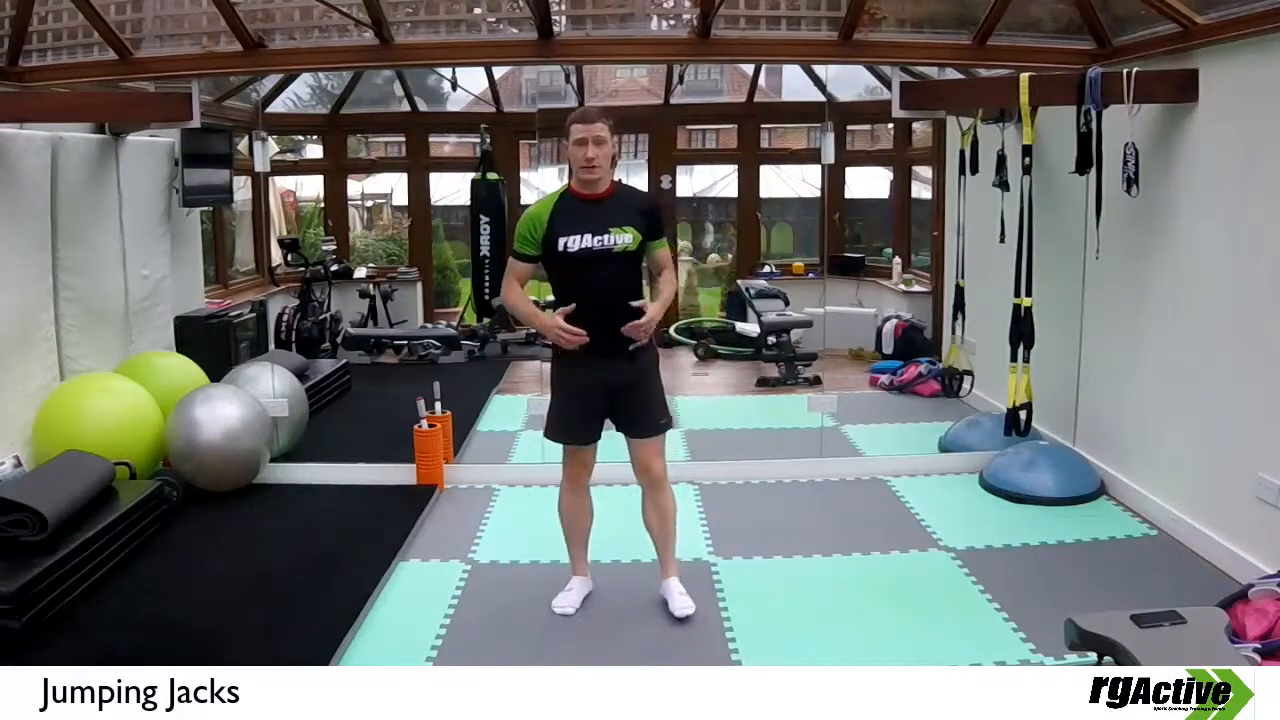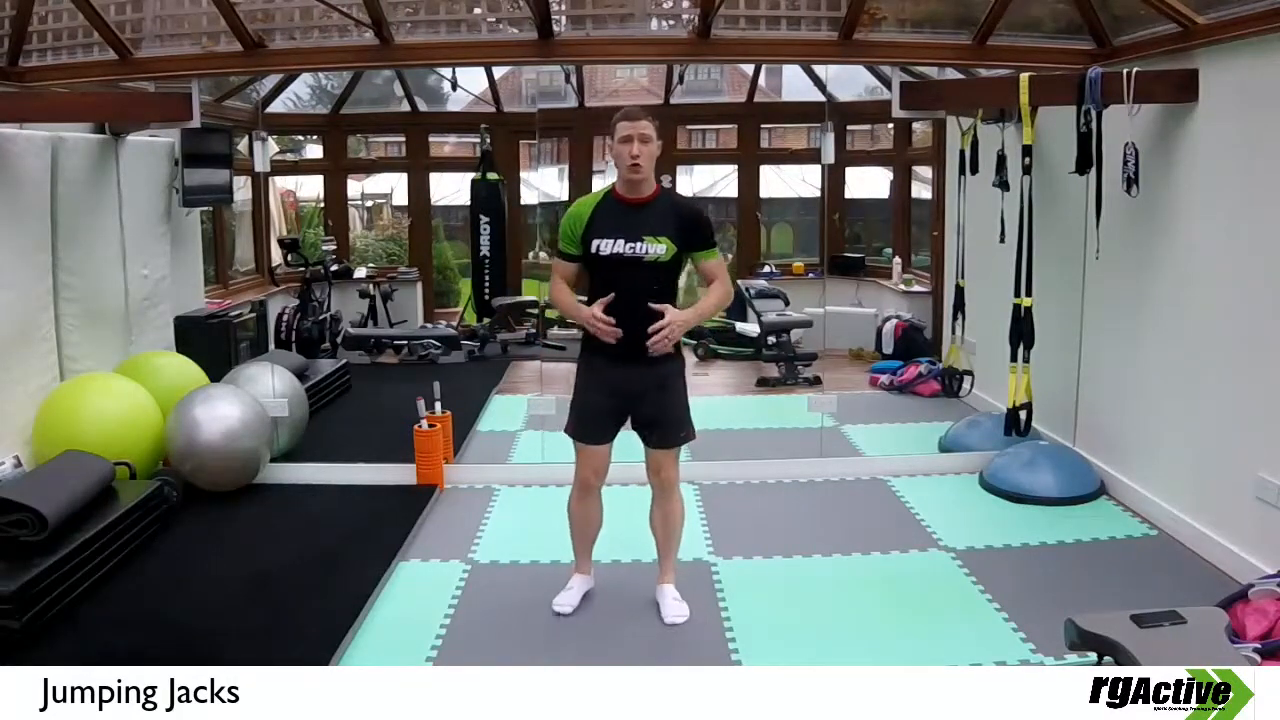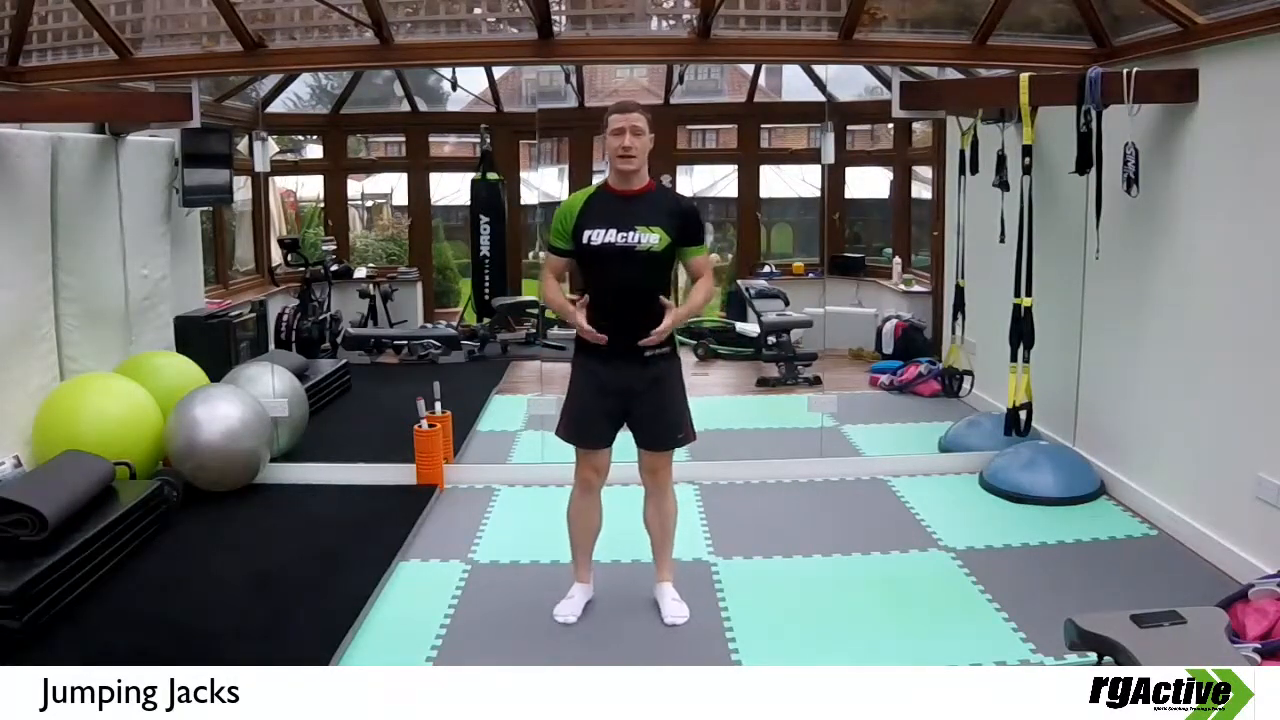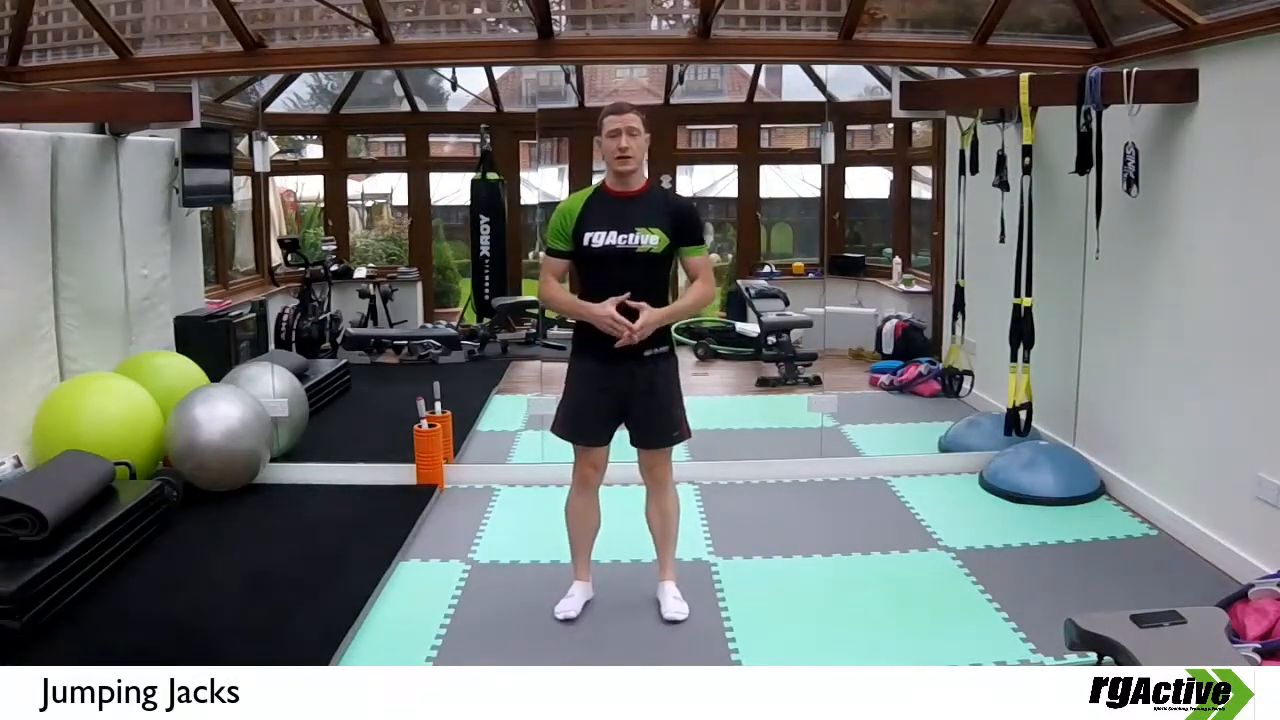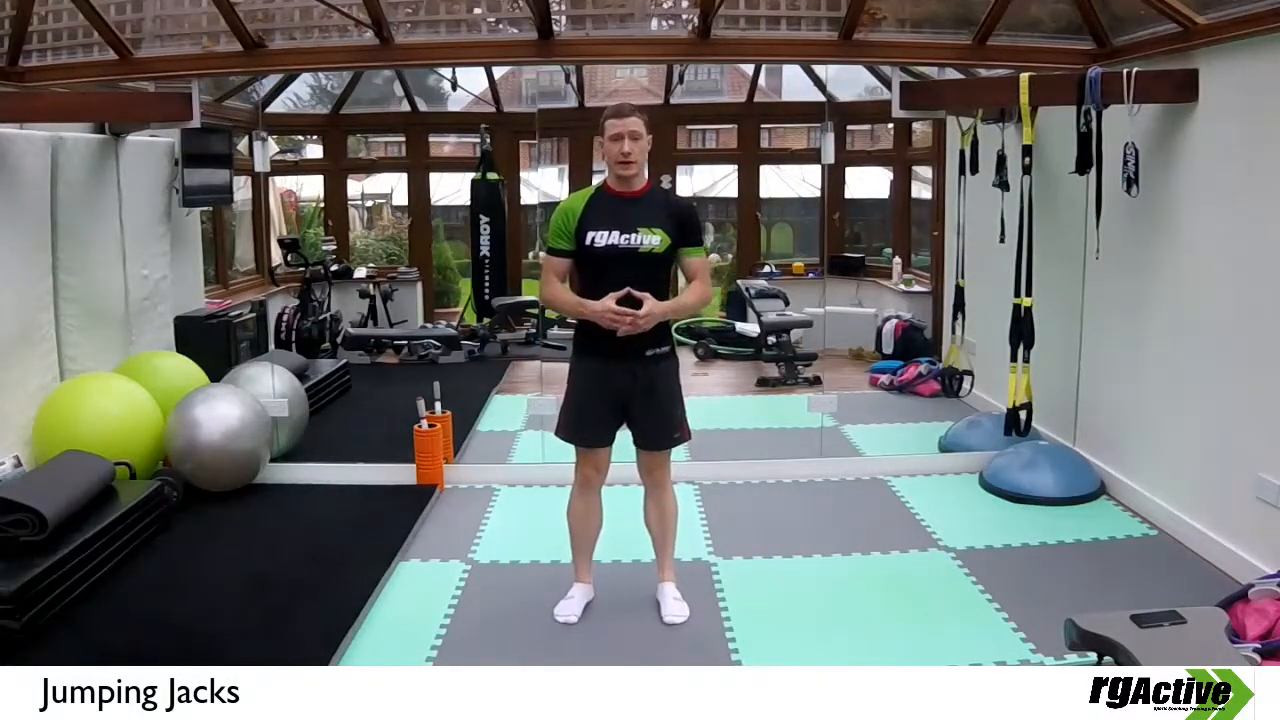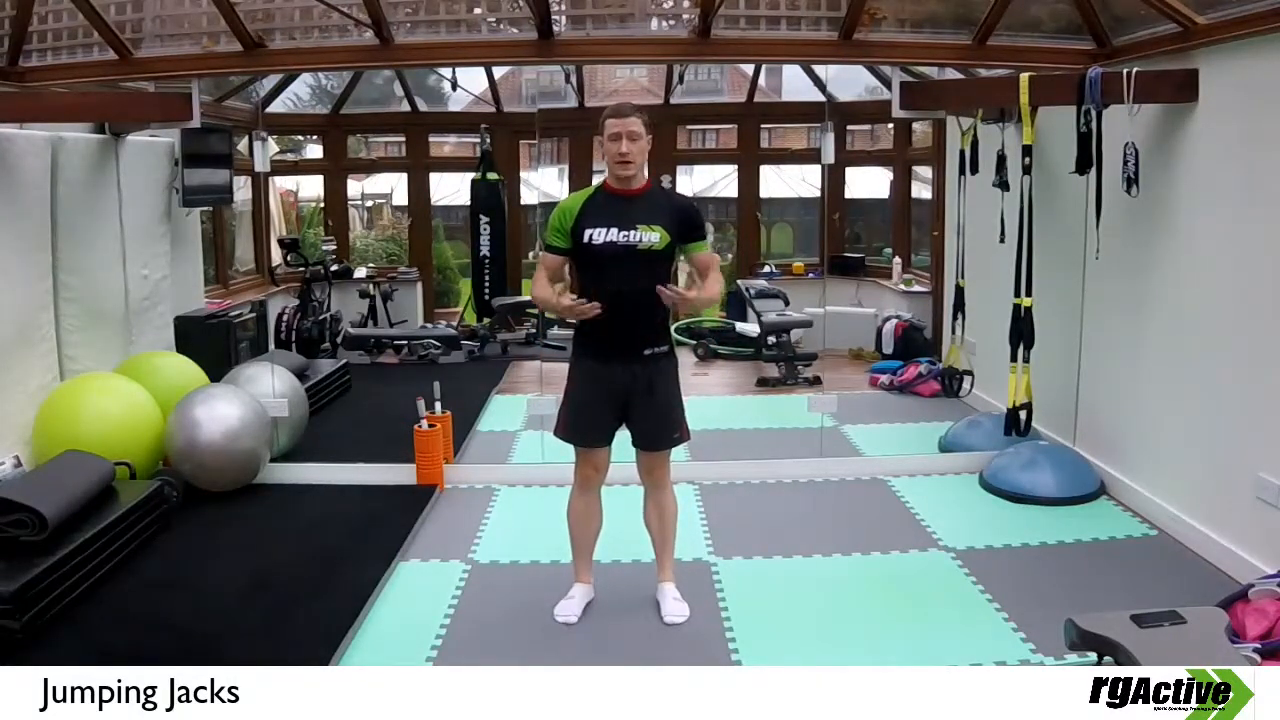
dt=0.5s
person 1, frame 1
left shoulder: (642, 207)
right shoulder: (543, 215)
left elbow: (666, 270)
right elbow: (511, 287)
left wrist: (658, 308)
right wrist: (542, 321)
left hip: (635, 359)
right hip: (576, 362)
left knee: (653, 473)
right knee: (575, 472)
left ankle: (669, 577)
right ankle: (579, 575)
person 1, frame 2
left shoulder: (685, 214)
right shoulder: (584, 213)
left elbow: (721, 286)
right elbow: (559, 282)
left wrist: (686, 320)
right wrist: (581, 314)
left hip: (660, 365)
right hip: (600, 365)
left knee: (664, 477)
right knee: (588, 477)
left ankle: (666, 582)
right ankle: (581, 573)
person 1, frame 3
left shoulder: (679, 209)
right shoulder: (576, 207)
left elbow: (704, 279)
right elbow: (550, 277)
left wrist: (681, 314)
right wrist: (569, 313)
left hip: (656, 363)
right hip: (594, 363)
left knee: (658, 477)
right knee: (588, 477)
left ankle: (664, 581)
right ankle: (582, 581)
person 1, frame 4
left shoulder: (676, 209)
right shoulder: (574, 210)
left elbow: (704, 284)
right elbow: (548, 287)
left wrist: (661, 316)
right wrist: (591, 311)
left hip: (653, 361)
right hip: (592, 362)
left knee: (658, 473)
right knee: (586, 473)
left ankle: (667, 580)
right ankle: (581, 580)
person 1, frame 5
left shoulder: (676, 209)
right shoulder: (574, 209)
left elbow: (702, 286)
right elbow: (550, 287)
left wrist: (662, 308)
right wrist: (592, 308)
left hip: (654, 362)
right hip: (593, 362)
left knee: (657, 474)
right knee: (588, 474)
left ankle: (666, 581)
right ankle: (582, 581)
person 1, frame 6
left shoulder: (677, 207)
right shoulder: (574, 208)
left elbow: (712, 274)
right elbow: (541, 278)
left wrist: (700, 298)
right wrist: (558, 304)
left hip: (654, 362)
right hip: (592, 362)
left knee: (657, 473)
right knee: (588, 473)
left ankle: (666, 581)
right ankle: (582, 582)
